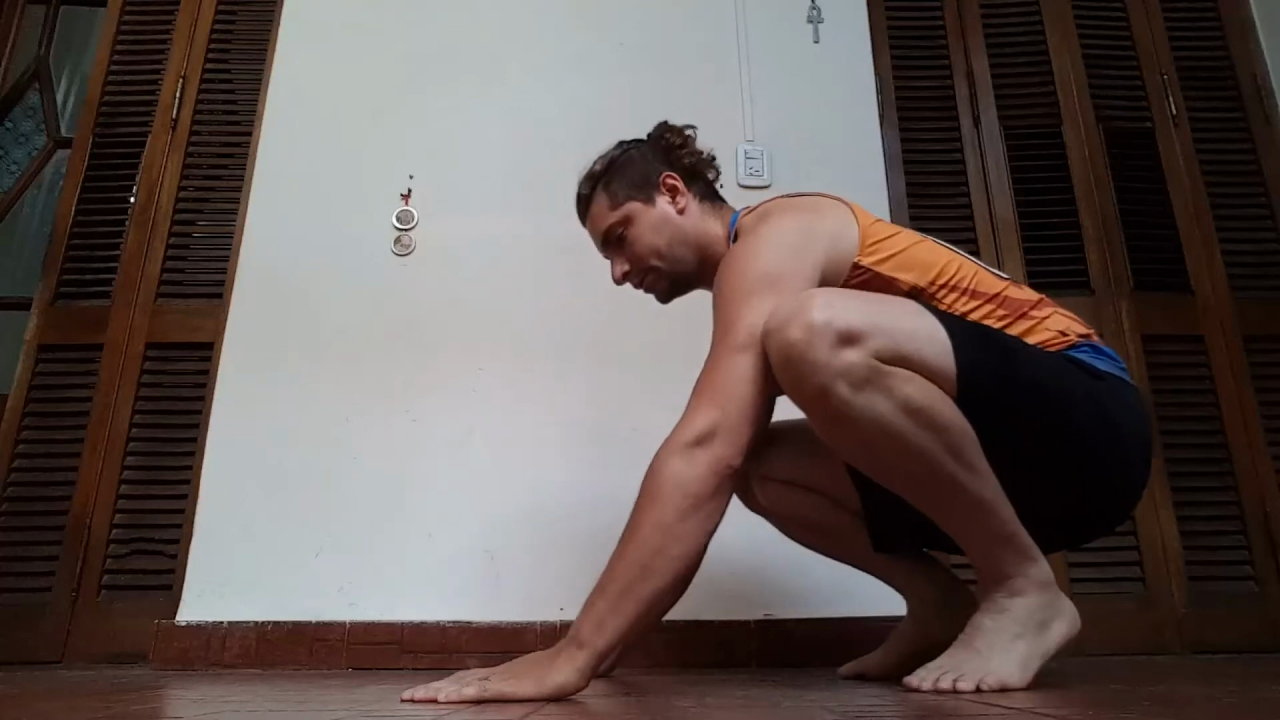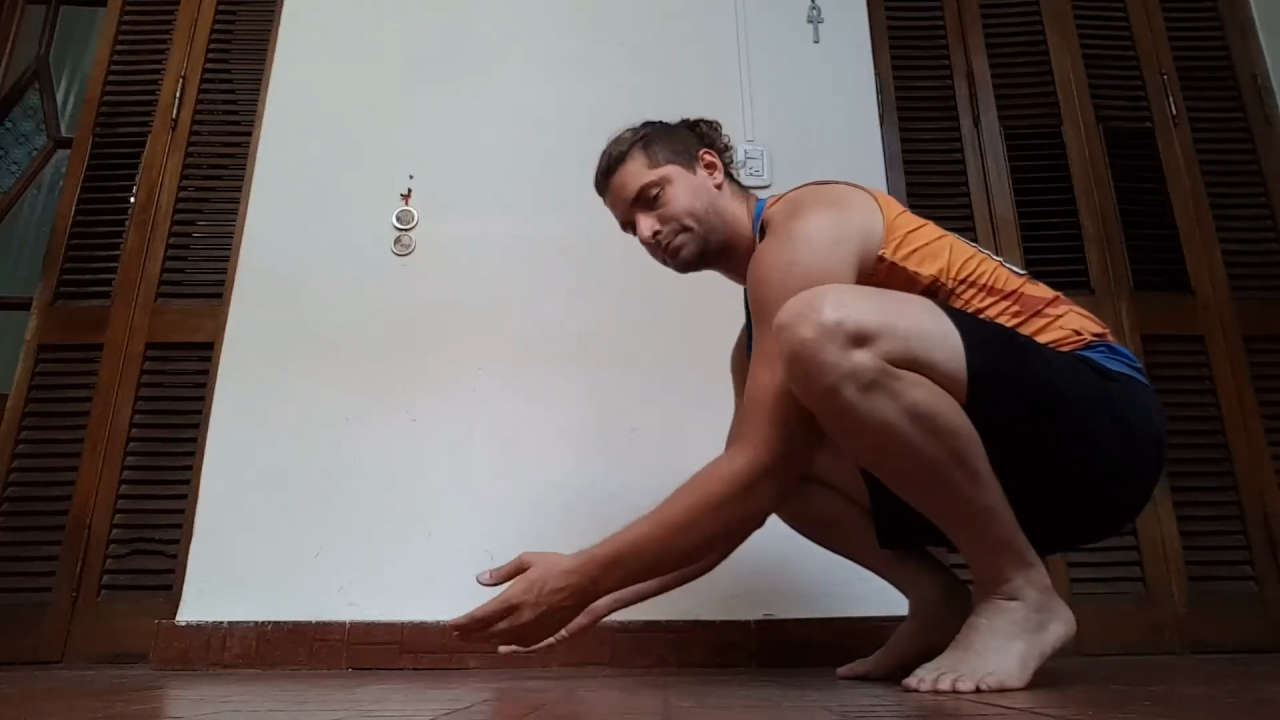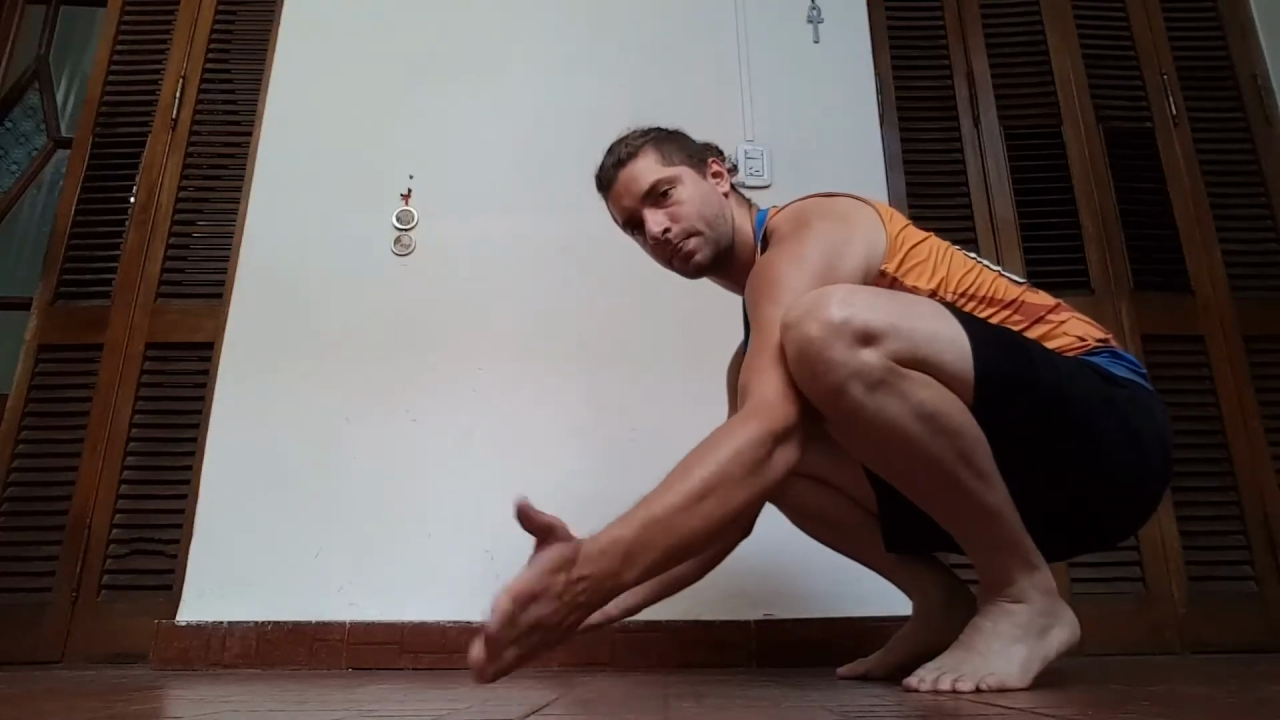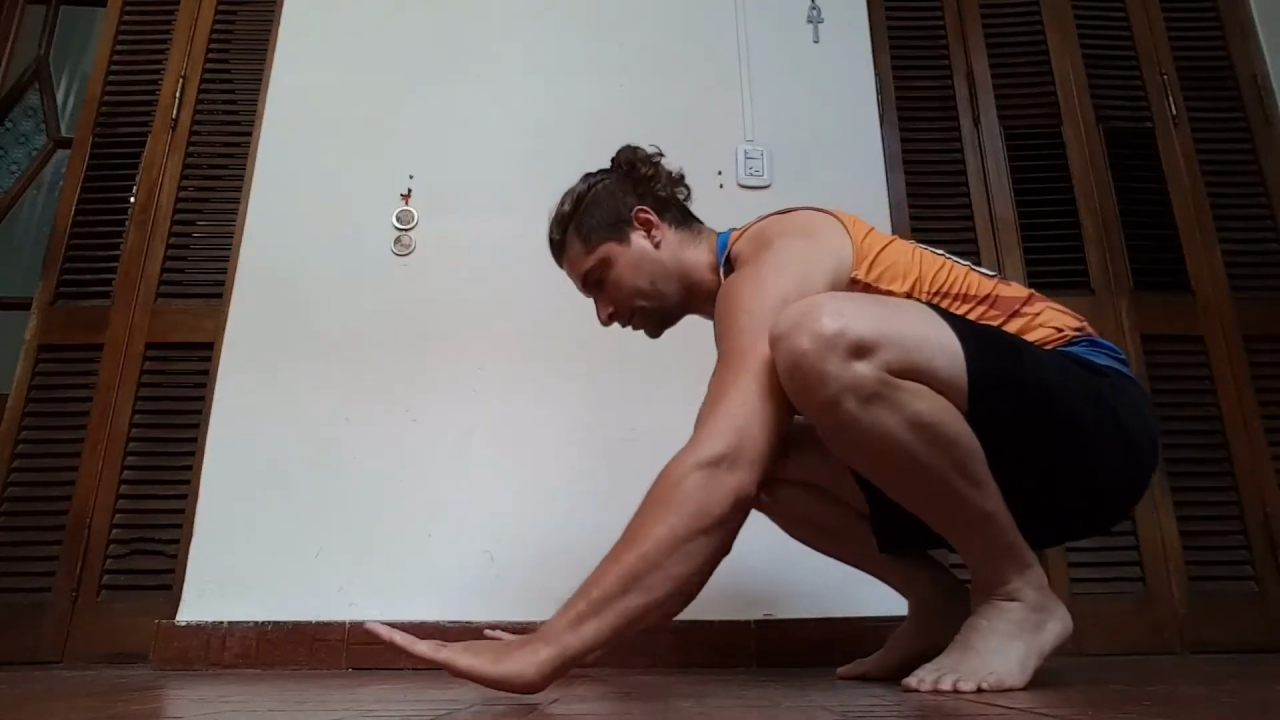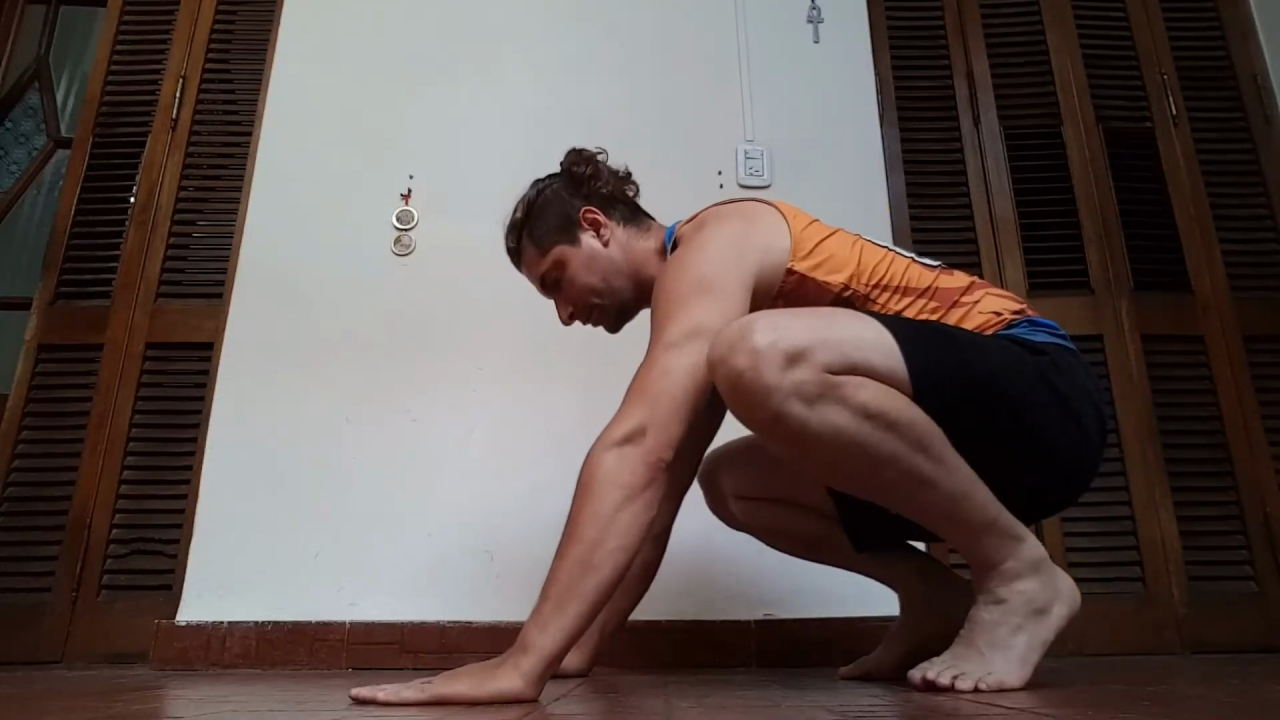
dt=1s
person 1, frame 1
left shoulder: (774, 237)
right shoulder: (748, 304)
left elbow: (701, 450)
right elbow: (717, 468)
left wrist: (576, 653)
right wrist: (594, 643)
left hip: (1088, 420)
right hip: (1006, 457)
left knee: (817, 332)
right knee: (759, 466)
left ankle: (1023, 592)
right ankle: (942, 606)
person 1, frame 2
left shoulder: (804, 226)
right shoulder: (759, 341)
left elbow: (761, 470)
right elbow: (754, 479)
left wrist: (579, 577)
right wrist: (602, 596)
left hip: (1102, 418)
right hip: (1012, 460)
left knee: (825, 331)
left ankle: (1019, 594)
right ankle: (944, 605)
person 1, frame 3
left shoulder: (805, 235)
right shoulder: (758, 350)
left elbow: (771, 439)
right elbow: (729, 508)
left wrist: (593, 567)
right wrist: (605, 600)
left hip: (1106, 426)
right hip: (1032, 475)
left knee: (835, 329)
left ankle: (1024, 595)
right ankle: (948, 606)
person 1, frame 4
left shoulder: (773, 256)
right shoulder: (745, 323)
left elbow: (717, 472)
right elbow: (720, 501)
left wrist: (548, 649)
right wrist: (585, 634)
left hip: (1088, 415)
right hip: (1008, 451)
left knee: (823, 338)
left ankle: (1018, 597)
right ankle: (943, 607)
person 1, frame 5
left shoulder: (711, 245)
right shoulder: (702, 316)
left elbow: (638, 451)
right elbow: (658, 489)
left wrist: (525, 662)
right wrist: (579, 649)
left hip: (1039, 393)
right hip: (968, 426)
left knee: (762, 358)
right knee: (730, 481)
left ankle: (1017, 575)
right ankle: (939, 598)
